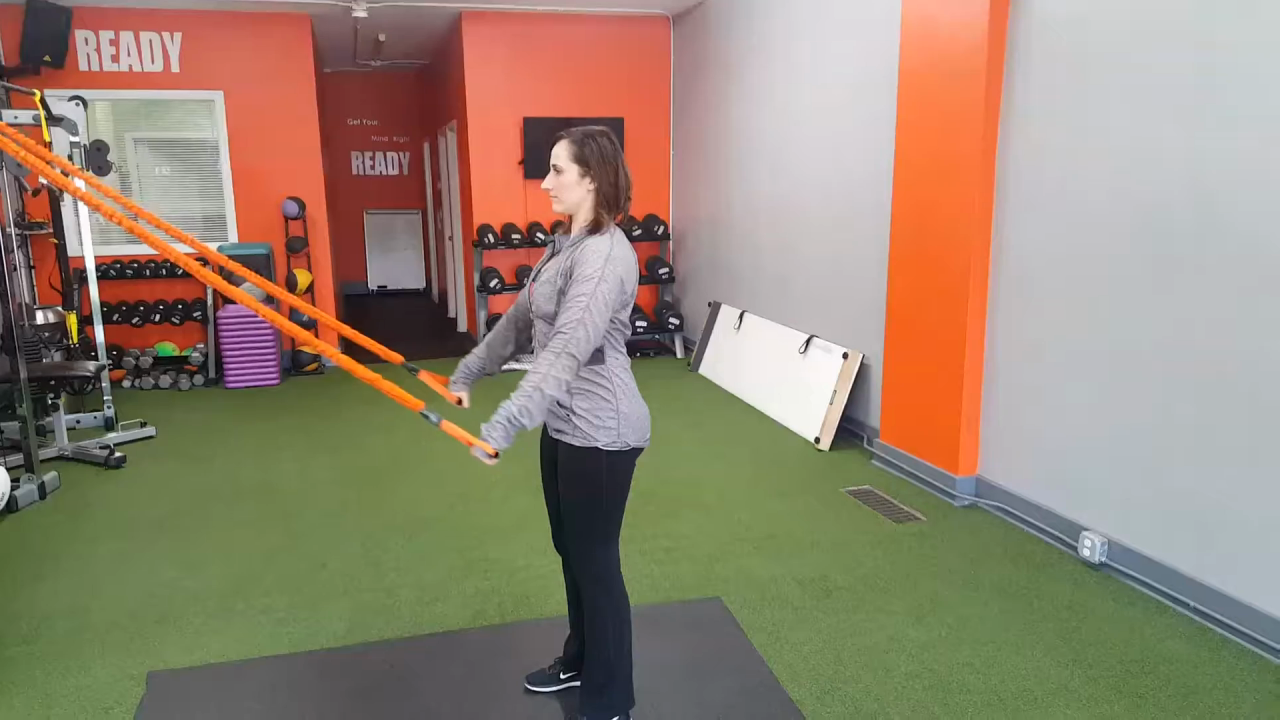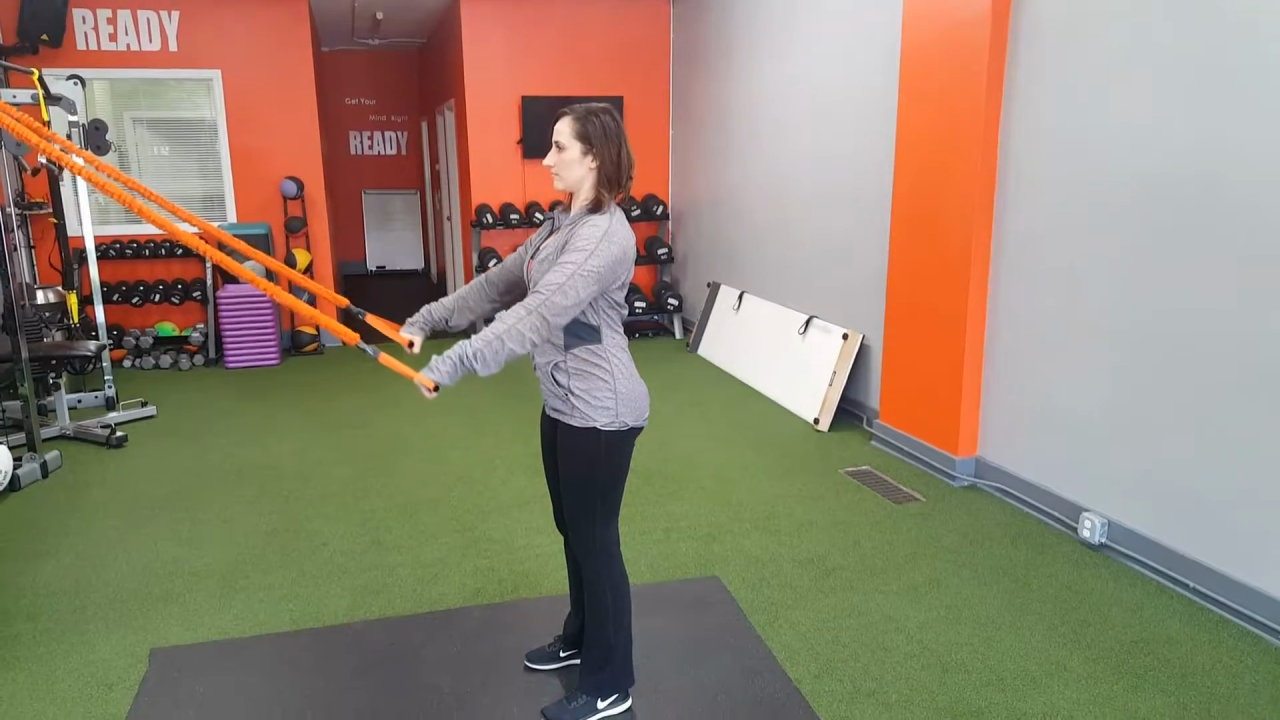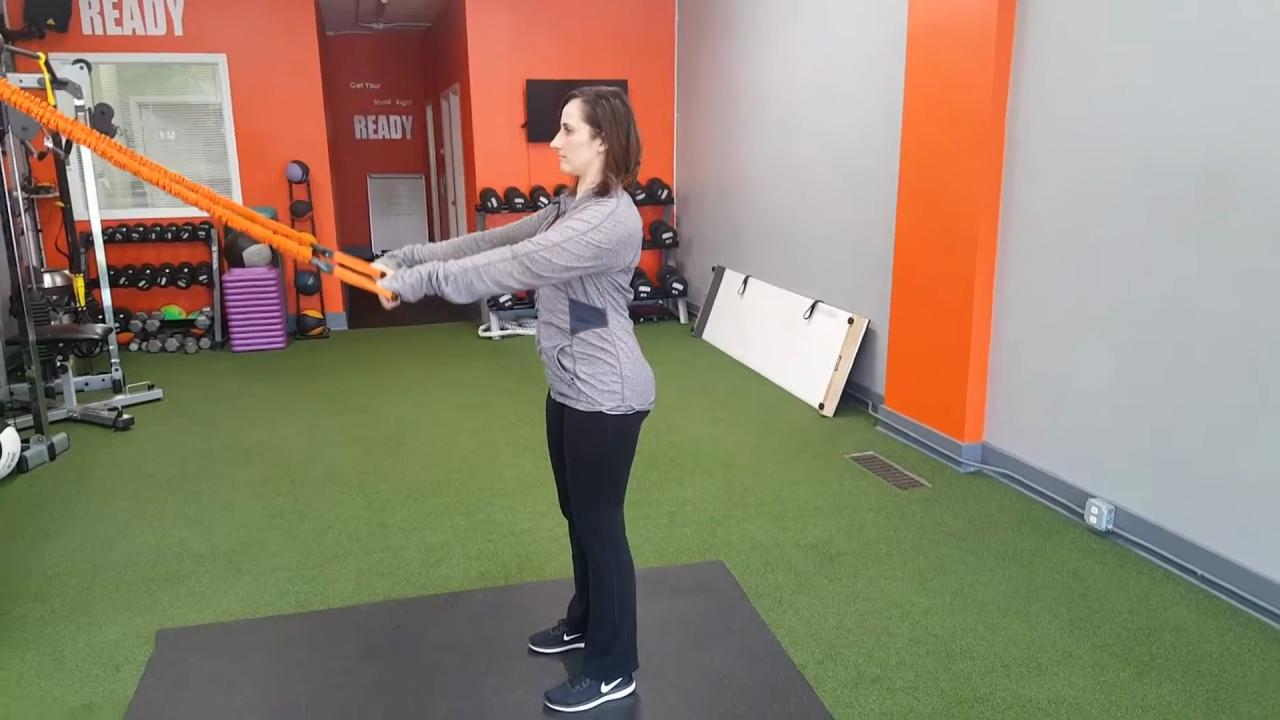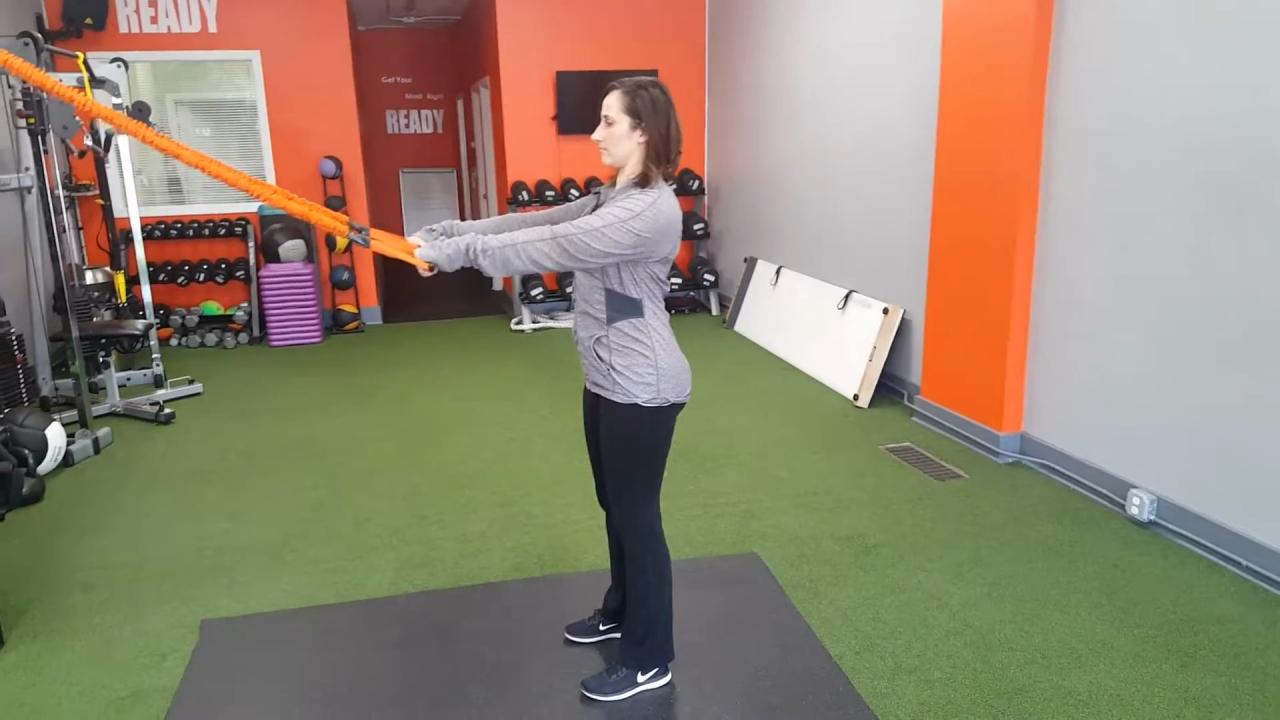
dt=0.7s
person 1, frame 1
left shoulder: (606, 255)
right shoulder: (566, 245)
left elbow: (569, 347)
right elbow: (520, 320)
left wrist: (504, 425)
right wrist: (468, 372)
left hip: (601, 433)
right hip: (565, 426)
left knee: (595, 560)
right knee: (571, 550)
right ankle: (580, 659)
person 1, frame 2
left shoulder: (605, 235)
right shoulder: (563, 224)
left elbow: (540, 313)
right elbow: (501, 282)
left wrist: (452, 365)
right wrist: (426, 319)
left hip: (600, 413)
right hip: (564, 405)
left knee: (595, 540)
right knee: (572, 530)
right ankle: (581, 638)
person 1, frame 3
left shoulder: (612, 219)
right shoulder: (570, 207)
left elbow: (520, 266)
right elbow: (495, 241)
left wrist: (420, 280)
right wrist: (405, 258)
left hip: (606, 396)
right hip: (570, 389)
left knee: (600, 524)
right knee: (577, 515)
left ankle: (612, 670)
right ankle: (584, 621)
person 1, frame 4
left shoulder: (652, 210)
right shoulder: (612, 199)
left elbow: (556, 247)
right elbow: (535, 222)
left wrist: (456, 251)
right wrist: (444, 232)
left hip: (642, 388)
right hip: (607, 381)
left knee: (637, 515)
right knee: (614, 505)
left ankle: (649, 660)
right ankle: (620, 610)
